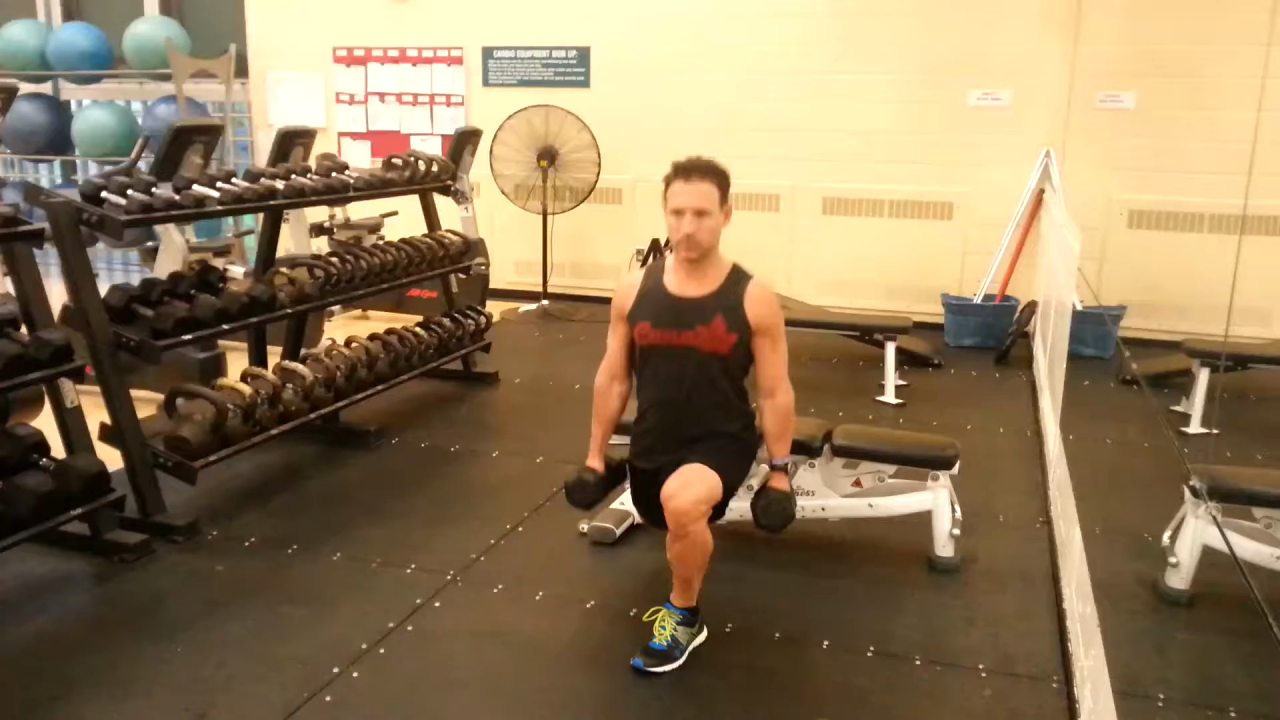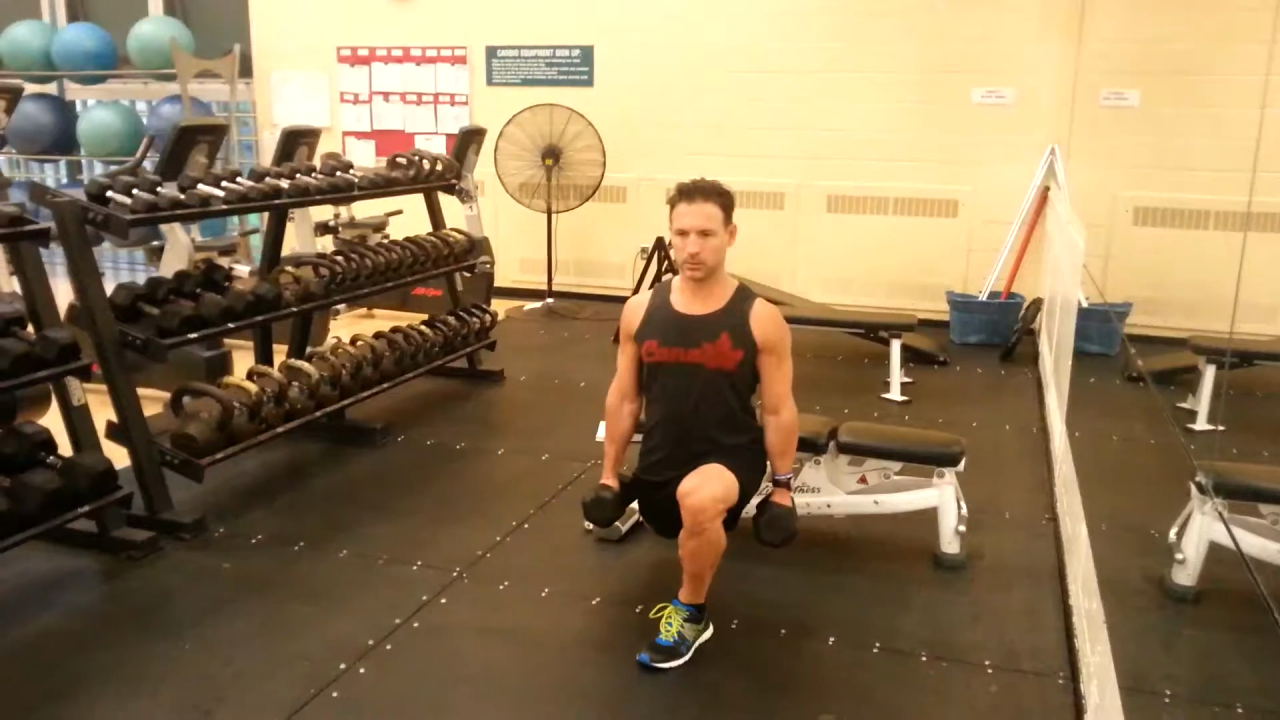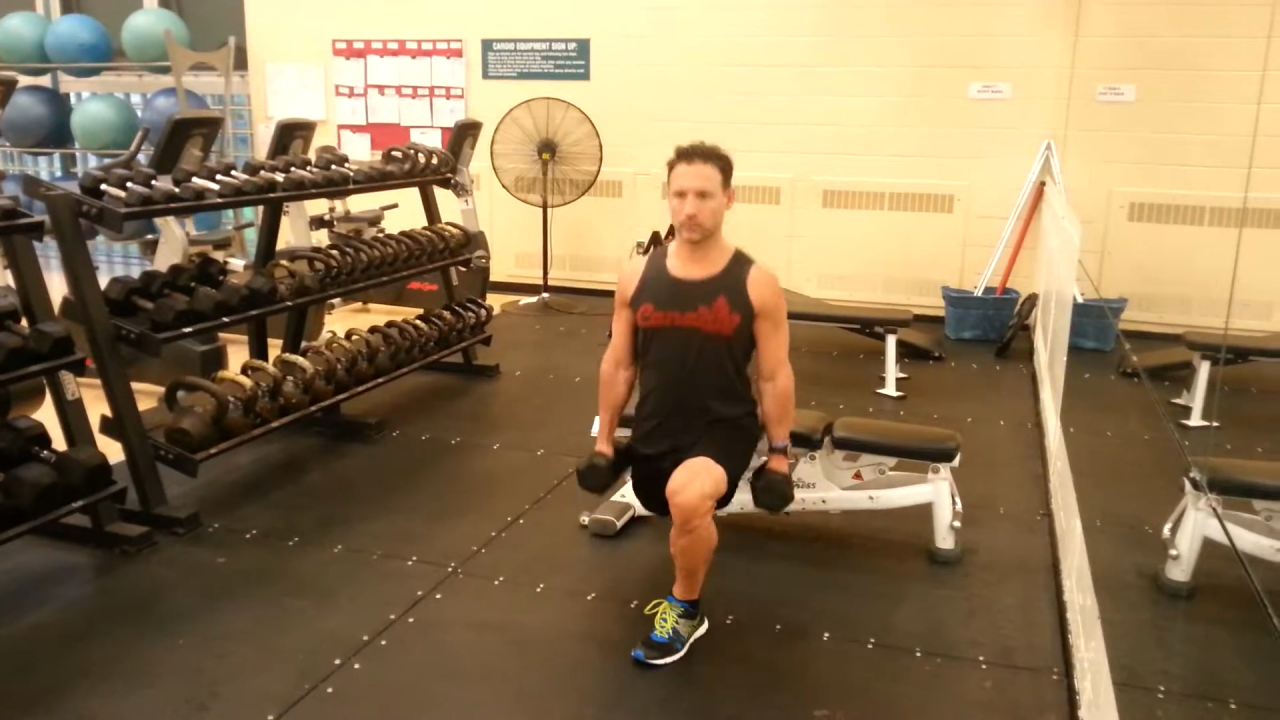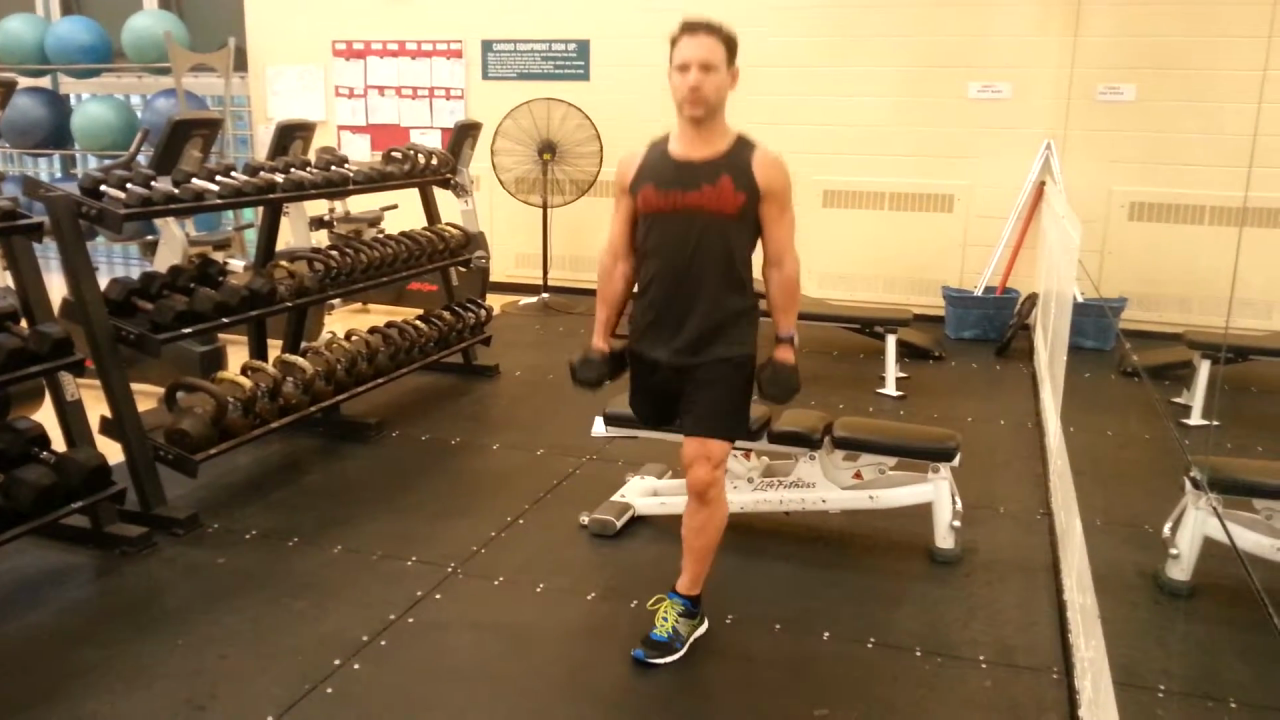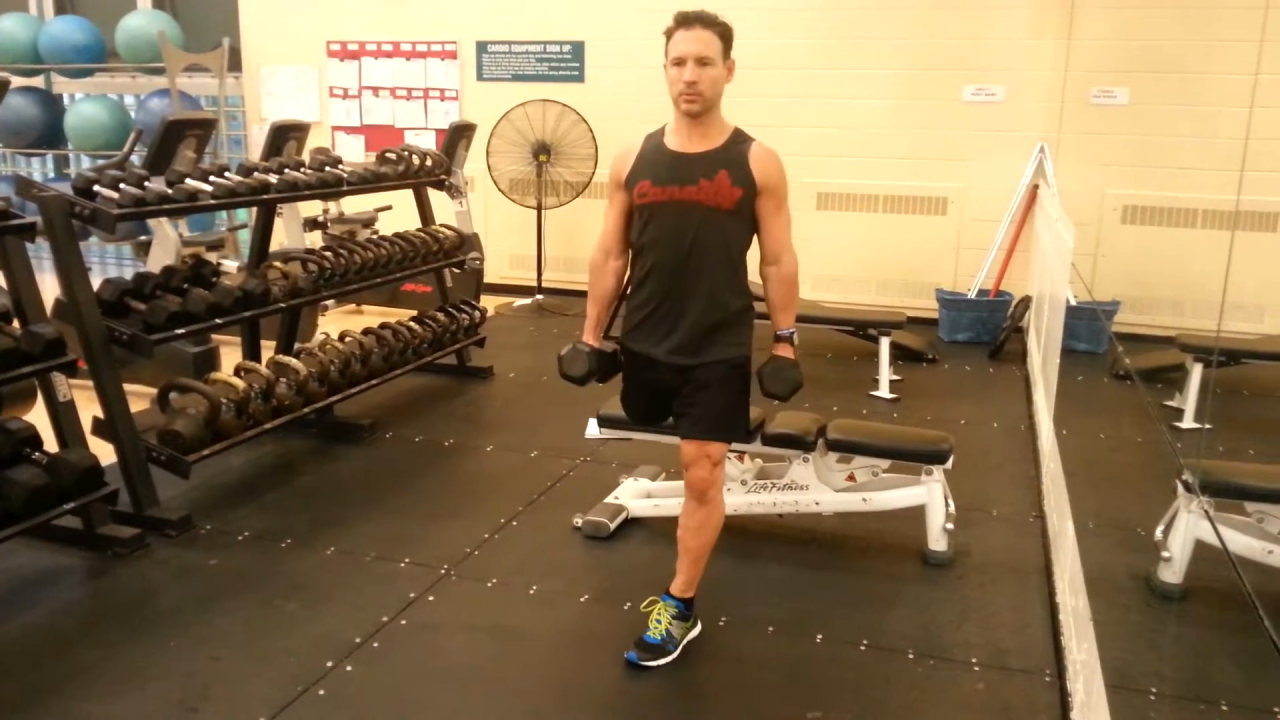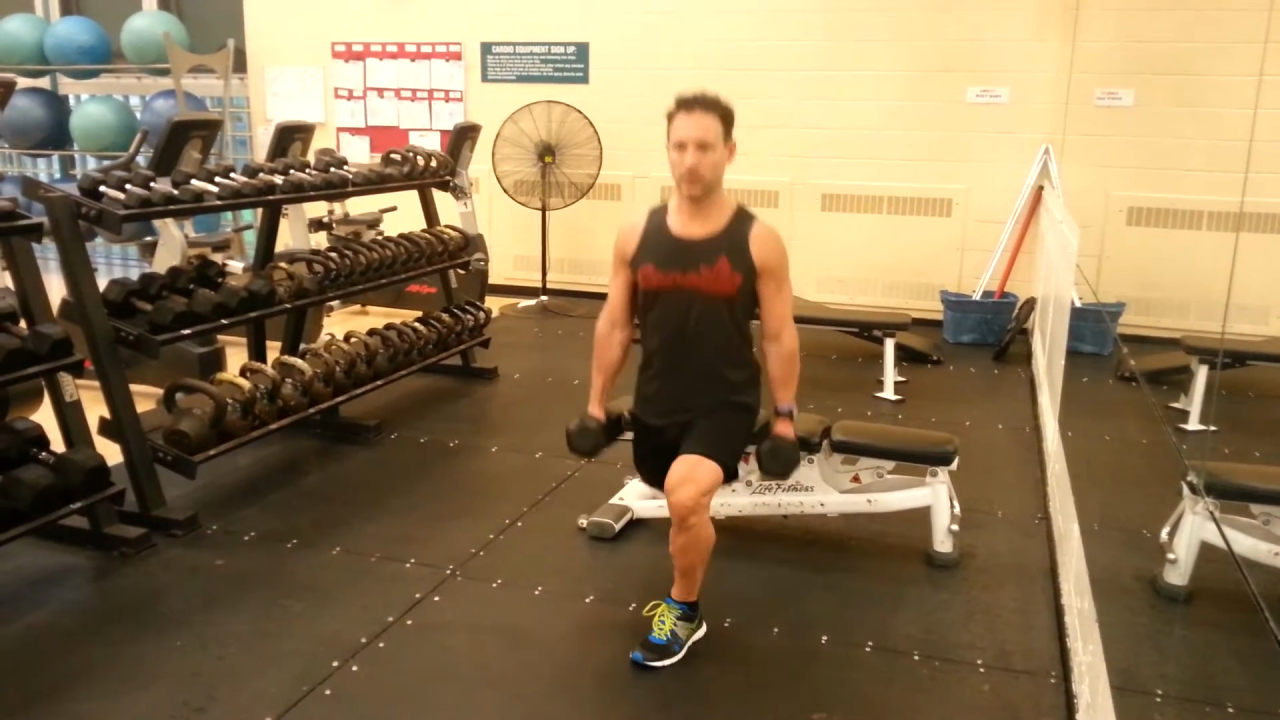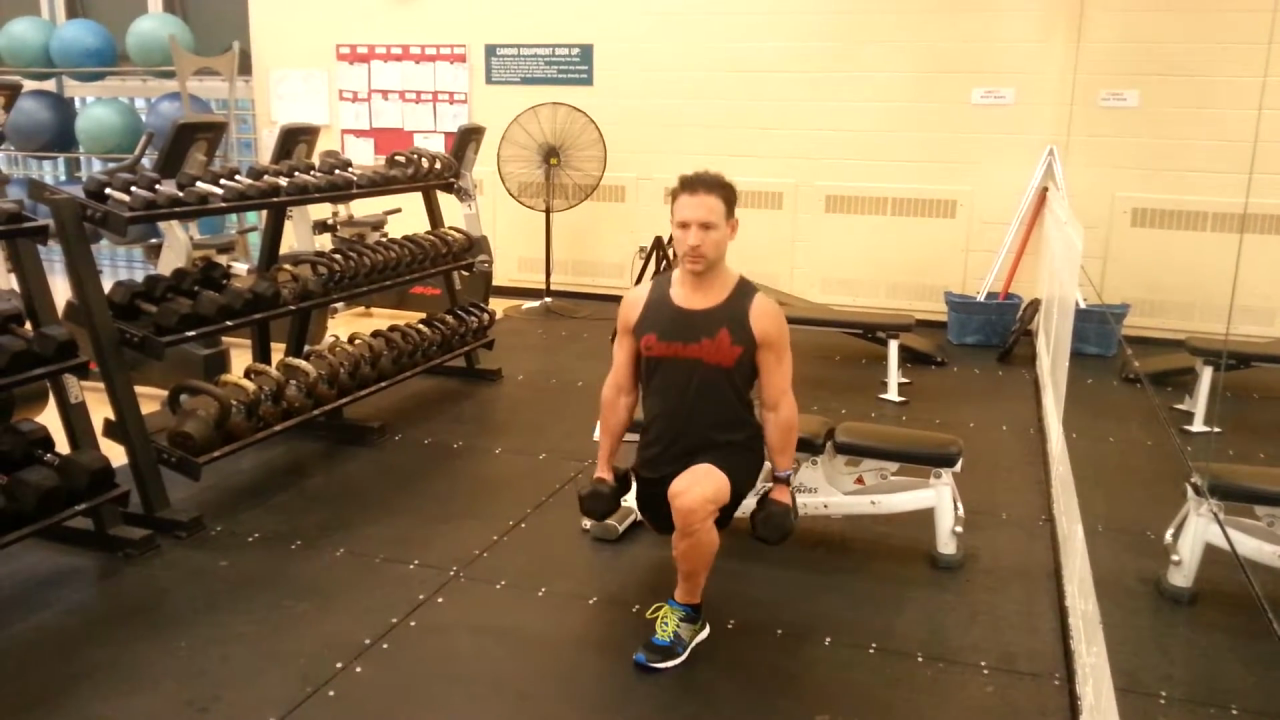
dt=0.4s
person 1, frame 1
left shoulder: (755, 300)
right shoulder: (633, 291)
left elbow: (776, 393)
right elbow: (612, 378)
left wrist: (779, 469)
right wrist: (596, 452)
left hip: (722, 440)
right hip: (652, 443)
left knee: (681, 503)
left ankle: (684, 616)
person 1, frame 2
left shoulder: (760, 319)
right shoulder: (640, 310)
left elbow: (779, 411)
right elbow: (623, 397)
left wrist: (782, 485)
right wrist: (609, 471)
left hip: (731, 453)
right hip: (660, 457)
left knee: (698, 500)
left ankle: (691, 614)
person 1, frame 3
left shoulder: (756, 284)
right shoulder: (637, 276)
left elbow: (775, 377)
right elbow: (618, 364)
left wrist: (778, 452)
right wrist: (605, 436)
left hip: (724, 427)
right hip: (654, 429)
left knee: (687, 501)
right knee: (662, 503)
left ankle: (685, 610)
person 1, frame 4
left shoulder: (760, 167)
right shoulder: (638, 165)
left elbow: (782, 264)
right elbow: (618, 259)
left wrist: (784, 342)
right wrist: (600, 334)
left hip: (722, 348)
right hip: (651, 342)
left knee: (703, 477)
right knee: (683, 450)
left ankle: (686, 606)
person 1, frame 5
left shoulder: (756, 162)
right shoulder: (633, 160)
left elbow: (779, 261)
right elbow: (610, 255)
left wrist: (784, 340)
right wrist: (592, 331)
left hip: (718, 347)
right hip: (645, 340)
left knee: (701, 477)
right knee: (686, 453)
left ankle: (679, 608)
person 1, frame 6
left shoulder: (758, 242)
right shoulder: (636, 235)
left elbow: (780, 337)
right elbow: (614, 325)
left wrist: (784, 415)
right wrist: (597, 401)
left hip: (724, 402)
right hip: (657, 401)
left knee: (685, 497)
right knee: (670, 487)
left ankle: (684, 612)
person 1, frame 7
left shoulder: (760, 314)
right shoulder: (639, 303)
left elbow: (779, 406)
right elbow: (619, 390)
left wrist: (782, 481)
right wrist: (604, 463)
left hip: (728, 450)
right hip: (658, 454)
left knee: (690, 501)
left ankle: (686, 614)
